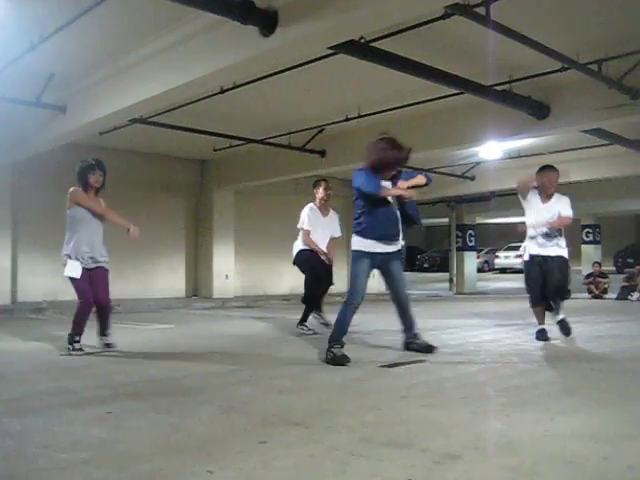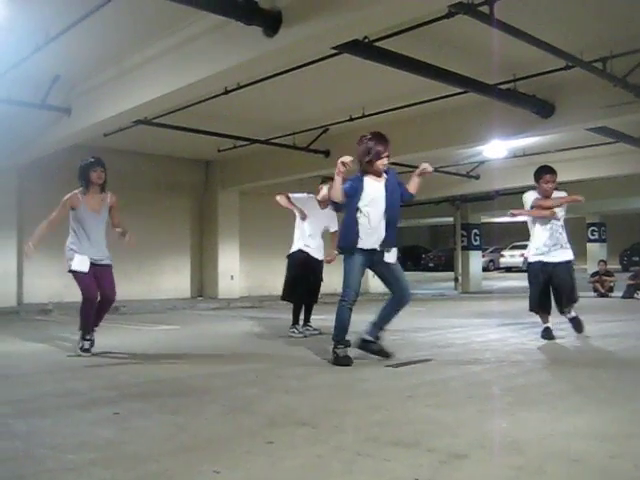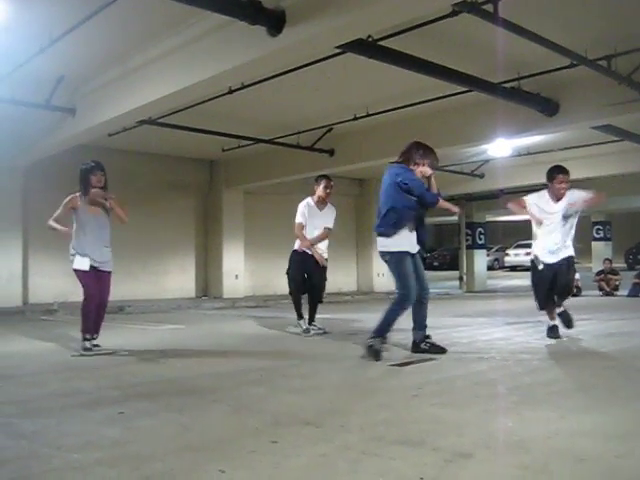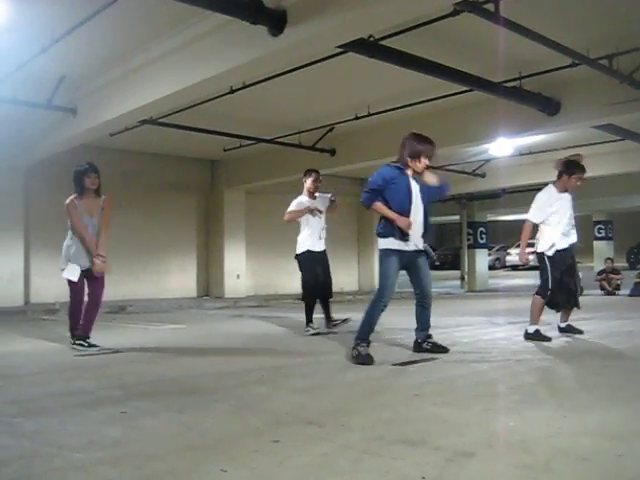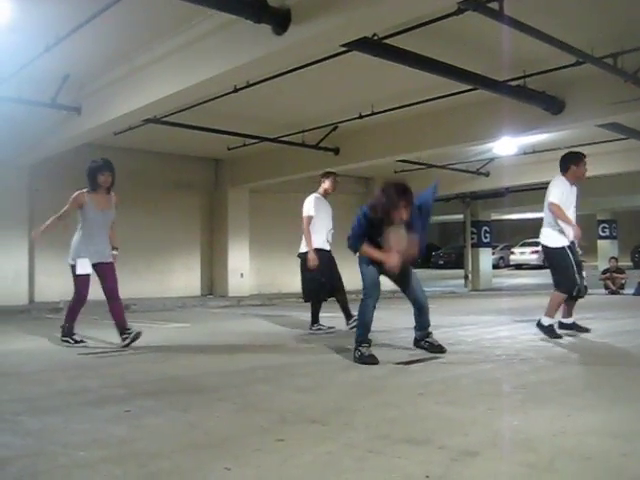
dt=0.4s
person 1, frame 1
left shoulder: (395, 175)
right shoulder: (362, 176)
left elbow: (424, 179)
right elbow: (374, 189)
left wrist: (407, 183)
right wrist: (399, 192)
left hip: (391, 247)
right hip: (366, 247)
left knee: (400, 296)
right knee: (355, 297)
left ankle: (411, 338)
right ankle: (334, 346)
person 1, frame 2
left shoulder: (390, 179)
right shoulder: (355, 181)
left elbow: (406, 196)
right elbow: (338, 202)
left wrist: (419, 175)
right wrist: (339, 173)
left hip: (383, 250)
right hip: (357, 248)
left knee: (403, 294)
right knee: (349, 297)
left ankle: (371, 337)
right ankle: (339, 346)
person 1, frame 3
left shoulder: (407, 178)
right shoulder: (400, 172)
left elbow: (428, 196)
right elbow: (428, 199)
left wrist: (431, 181)
right wrist: (450, 207)
left hip: (409, 245)
right hip: (394, 245)
left knee: (422, 293)
right knee: (408, 295)
left ankle: (420, 339)
right ankle: (377, 338)
person 1, frame 4
left shoulder: (418, 181)
right shoulder: (389, 173)
left elbow: (441, 190)
right elbow: (368, 198)
left wrist: (424, 175)
right wrist: (396, 217)
left hip: (416, 247)
right hip: (392, 245)
left knee: (425, 294)
right knee: (384, 295)
left ankle: (422, 339)
right ankle: (361, 344)
person 1, frame 5
left shoulder: (414, 212)
right shoulder: (369, 214)
right elbow: (355, 243)
left wrist: (400, 257)
right wrist: (383, 257)
left hip: (398, 260)
right hip: (372, 258)
left knee: (420, 298)
right knee: (371, 294)
left ankle: (423, 336)
right ankle: (361, 345)
person 2, frame 1
left shoulder: (100, 202)
right shoulder: (75, 194)
right elbow: (102, 212)
right wrist: (128, 225)
left hip: (98, 258)
right hip: (76, 258)
left knee: (103, 300)
right knee: (87, 300)
left ankle: (104, 334)
right ankle: (74, 339)
person 2, frame 2
left shoulder: (110, 199)
right shoulder: (74, 198)
left elbow: (116, 224)
right elbow: (51, 220)
left wrist: (124, 232)
right wrist: (33, 241)
left hip: (101, 256)
right hip: (79, 255)
left knee: (109, 295)
right knee: (91, 296)
left ankle: (91, 329)
right ankle: (85, 337)
person 2, frame 3
left shoulder: (109, 199)
right shoulder: (75, 200)
left elbow: (124, 218)
right elbow: (52, 221)
left wrist: (106, 200)
right wrist: (62, 229)
left hip: (103, 257)
right hip: (82, 255)
left knee: (102, 299)
right knee: (91, 294)
left ankle: (92, 337)
right ankle: (86, 337)
person 2, frame 4
left shoulder: (104, 202)
right shoulder: (71, 203)
left elbow: (103, 230)
right elbow: (82, 233)
left wrist: (101, 256)
right wrist: (96, 257)
left hip: (94, 257)
right hip: (74, 256)
left knee: (96, 297)
right knee: (77, 298)
left ankle: (83, 337)
right ankle: (75, 336)
person 2, frame 5
left shoulder: (113, 198)
right shoulder: (82, 197)
right elbow: (61, 216)
left wrist: (114, 248)
right wrist: (42, 229)
left hip: (103, 253)
right hip: (82, 253)
left knee: (112, 293)
right knee: (81, 294)
left ankle: (125, 332)
right ankle: (67, 332)
person 3, frame 1
left shoulder: (563, 200)
right shoulder: (530, 197)
left elbow: (567, 220)
right elbow: (521, 186)
left wrist: (539, 224)
right wrist: (545, 176)
left hip: (556, 253)
right hip: (534, 253)
left knee: (558, 285)
right knee: (536, 292)
left ankle: (559, 316)
right ankle: (541, 327)
person 3, frame 2
left shoulder: (561, 196)
right shoulder: (529, 195)
left elbow: (549, 213)
right elbow: (541, 203)
left wrist: (523, 212)
right wrist: (571, 199)
left hip: (561, 255)
right hip: (537, 256)
left knee: (566, 290)
right knee: (538, 295)
left ankle: (570, 313)
right ankle: (546, 325)
person 3, frame 3
left shoulder: (574, 195)
right shoulder: (537, 198)
left elbow: (598, 197)
right elbow: (512, 204)
left wrist: (583, 202)
right wrist: (530, 213)
left hip: (564, 255)
right hip: (542, 256)
left knee: (565, 286)
right knee: (543, 292)
left ankle: (559, 307)
right ankle: (552, 322)
person 3, frame 4
left shoulder: (566, 189)
right shoulder: (544, 197)
left elbow: (579, 159)
right elbow: (529, 223)
left wrist: (567, 162)
right wrist: (523, 250)
left hip: (566, 248)
right hip: (550, 250)
left knee: (572, 287)
right knee: (547, 287)
left ankle: (564, 323)
right ankle: (531, 329)
person 3, frame 5
left shoulder: (570, 184)
right shoulder: (559, 185)
right elbow: (553, 207)
left wrist: (570, 226)
right wrist: (573, 225)
left hip: (564, 241)
right hip: (556, 242)
left knee: (572, 280)
right knee: (570, 281)
left ankle: (567, 320)
right ankle: (546, 321)
person 4, frame 1
left shoulder: (333, 216)
right shoulder: (309, 211)
left elbow: (334, 240)
right elbow: (306, 238)
left wrist: (330, 258)
right wrist: (324, 254)
left hip: (320, 255)
right hip: (303, 251)
left knee: (319, 283)
right knee: (323, 274)
left ankle: (303, 322)
right ankle: (317, 311)
person 4, frame 2
left shoulder: (331, 212)
right shoulder: (305, 199)
left elbow: (334, 233)
right elbow: (280, 197)
left wrist: (333, 252)
right wrist: (295, 208)
left hip: (317, 255)
right hip: (300, 251)
left knee: (312, 289)
right knee: (299, 288)
left ankle: (306, 324)
right ankle: (294, 325)
person 4, frame 3
left shoulder: (331, 210)
right shoulder: (305, 205)
left elbow: (326, 233)
right elbow: (298, 231)
left wrist: (310, 243)
right wrist: (314, 251)
left hip: (320, 254)
right hip: (301, 251)
left knee: (316, 288)
right knee: (295, 280)
left ankle: (311, 322)
right ankle: (300, 318)
person 4, frame 4
left shoulder: (321, 198)
right shoulder: (299, 201)
left elbow: (333, 199)
right elbow: (287, 217)
left wrist: (332, 204)
right wrist: (308, 209)
left hip: (321, 249)
right hip: (307, 250)
left knee: (324, 284)
right knee: (313, 285)
left ankle: (328, 319)
right ankle: (309, 324)
person 4, frame 5
left shoulder: (325, 203)
right shoulder: (313, 199)
right elbow: (306, 225)
right wrist: (310, 251)
left hip: (324, 250)
right hip: (315, 250)
left knee: (336, 284)
right knee: (318, 287)
left ankle: (350, 318)
right ankle: (314, 324)
